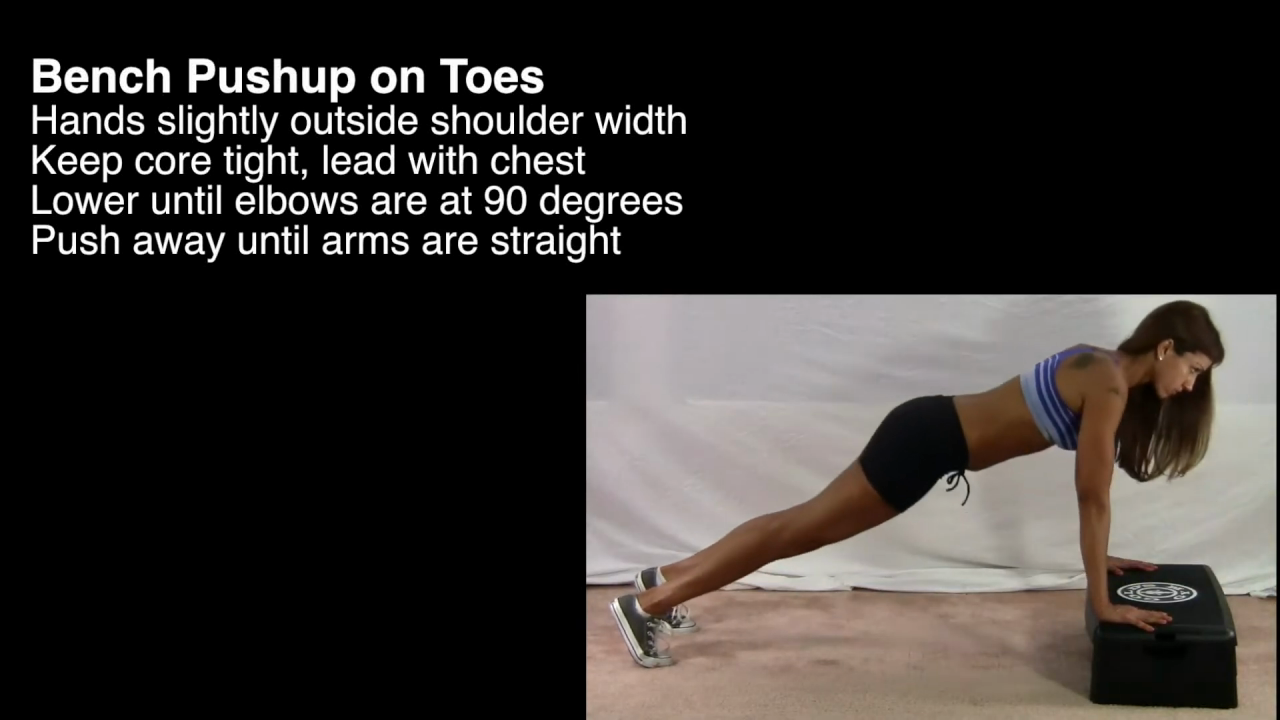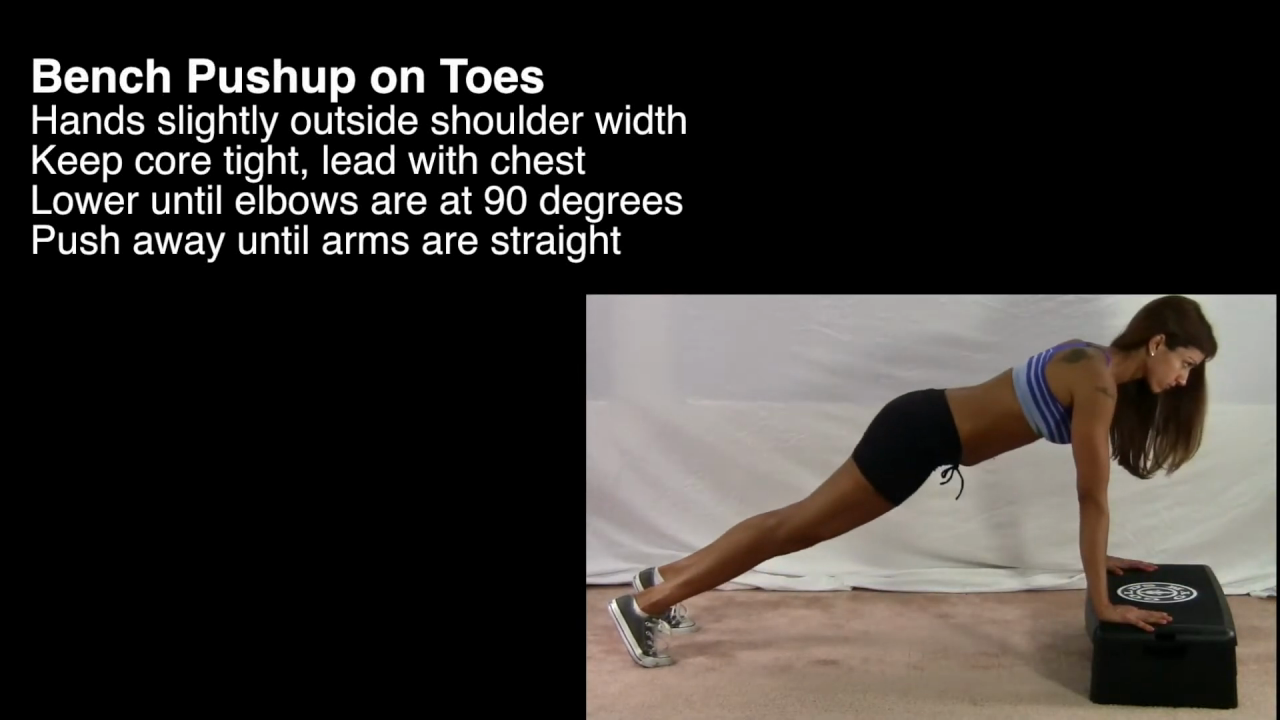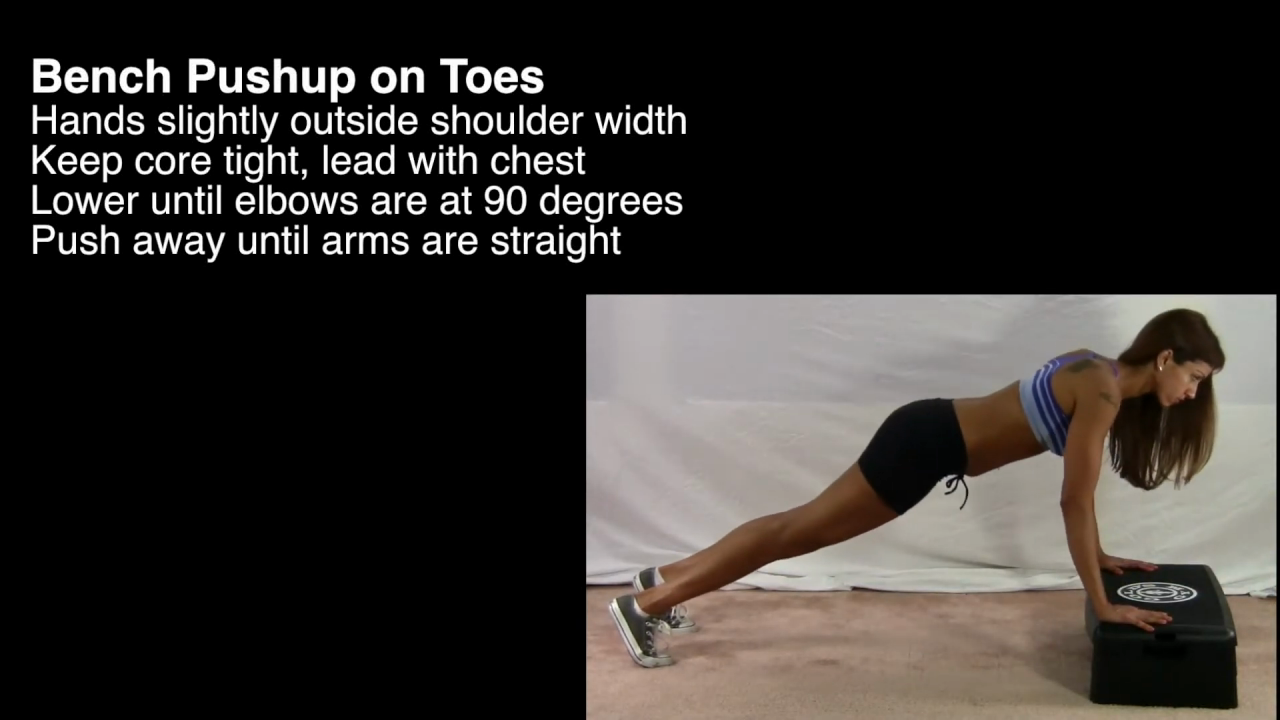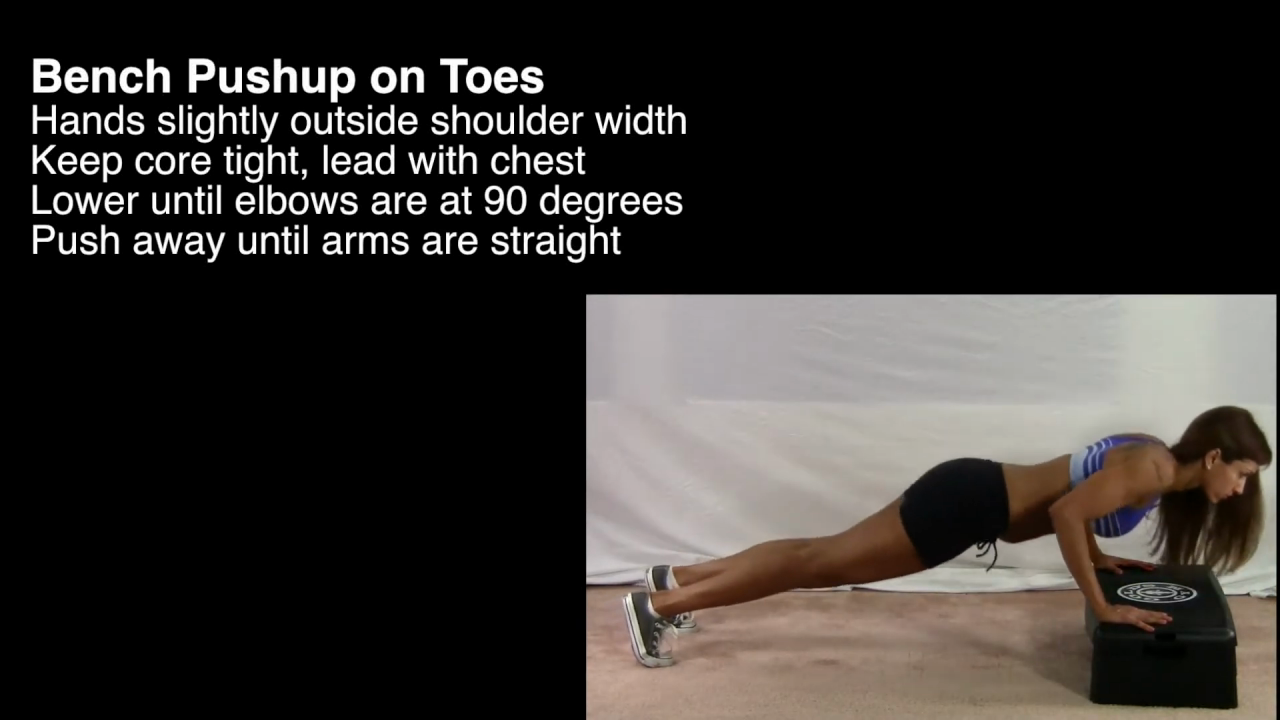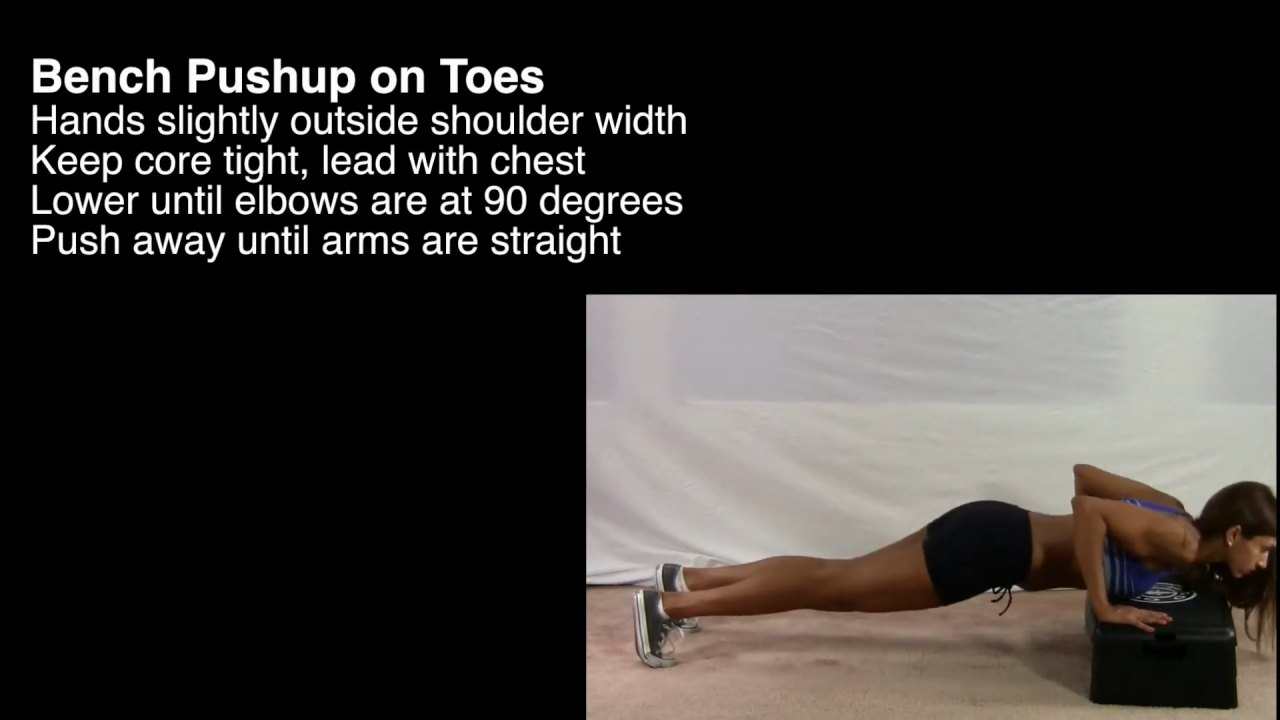
dt=0.4s
person 1, frame 1
left shoulder: (1105, 368)
right shoulder: (1110, 385)
left elbow: (1090, 490)
right elbow: (1093, 498)
left wrist: (1099, 557)
right wrist: (1102, 603)
left hip: (932, 429)
right hip: (928, 441)
left knee: (800, 523)
right knee: (798, 532)
left ankle: (663, 580)
right ankle: (645, 604)
person 1, frame 2
left shoulder: (1099, 364)
right shoulder: (1099, 383)
left elbow: (1090, 490)
right elbow: (1093, 497)
left wrist: (1100, 559)
right wrist: (1103, 604)
left hip: (926, 422)
right hip: (920, 433)
left knee: (797, 522)
right knee: (795, 530)
left ankle: (661, 581)
right ankle: (643, 606)
person 1, frame 3
left shoulder: (1107, 376)
right shoulder: (1103, 393)
left elbow: (1075, 486)
right elbow: (1074, 501)
left wrist: (1097, 556)
right wrist: (1102, 603)
left hip: (934, 432)
right hip: (927, 443)
left knee: (798, 526)
right knee: (795, 533)
left ankle: (662, 581)
right ankle: (645, 604)
person 1, frame 4
left shoulder: (1153, 453)
right shoulder: (1154, 474)
right elbow: (1063, 512)
left wrist: (1100, 558)
right wrist: (1101, 607)
left hip: (970, 489)
right hip: (967, 504)
left knee: (823, 554)
right knee: (820, 566)
left ankle: (673, 577)
right ankle: (656, 603)
person 1, frame 5
left shoulder: (1173, 511)
right shoulder: (1178, 542)
left elbow: (1083, 472)
right elbow: (1089, 511)
right wrist: (1103, 605)
left hip: (992, 530)
right hip: (990, 547)
left knee: (837, 573)
right knee: (832, 587)
left ankle: (684, 580)
right ankle: (666, 606)
